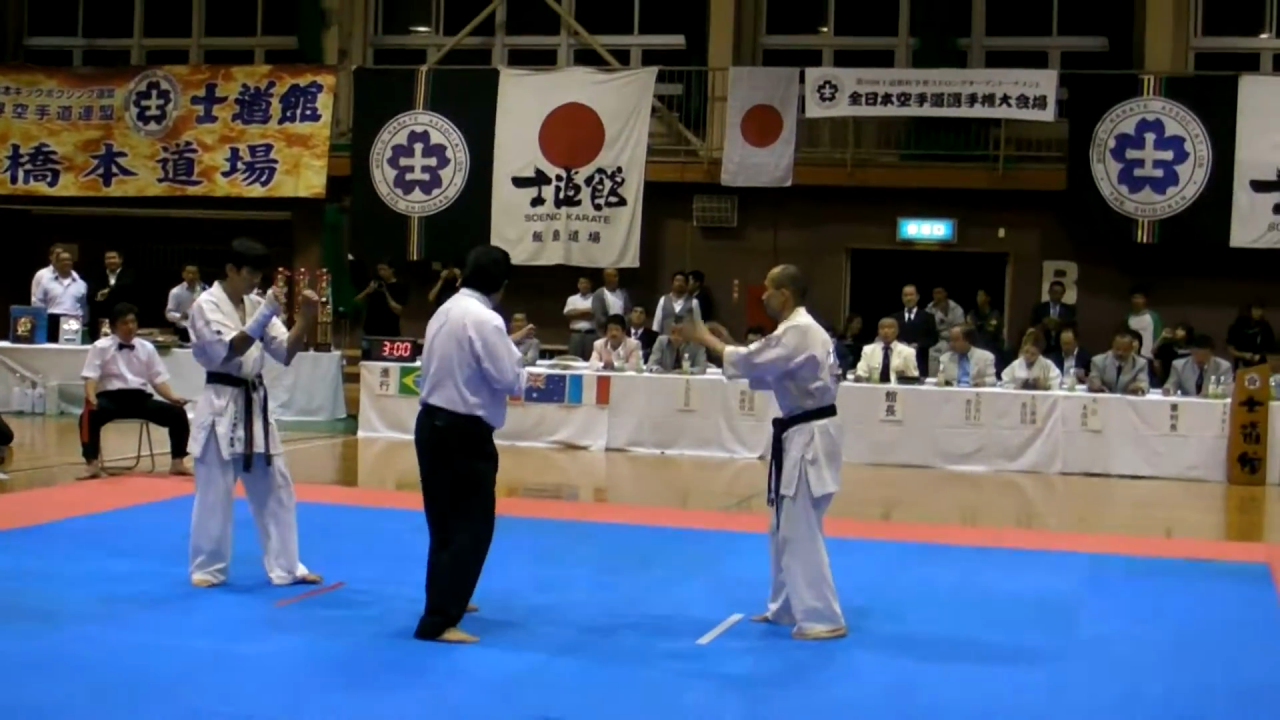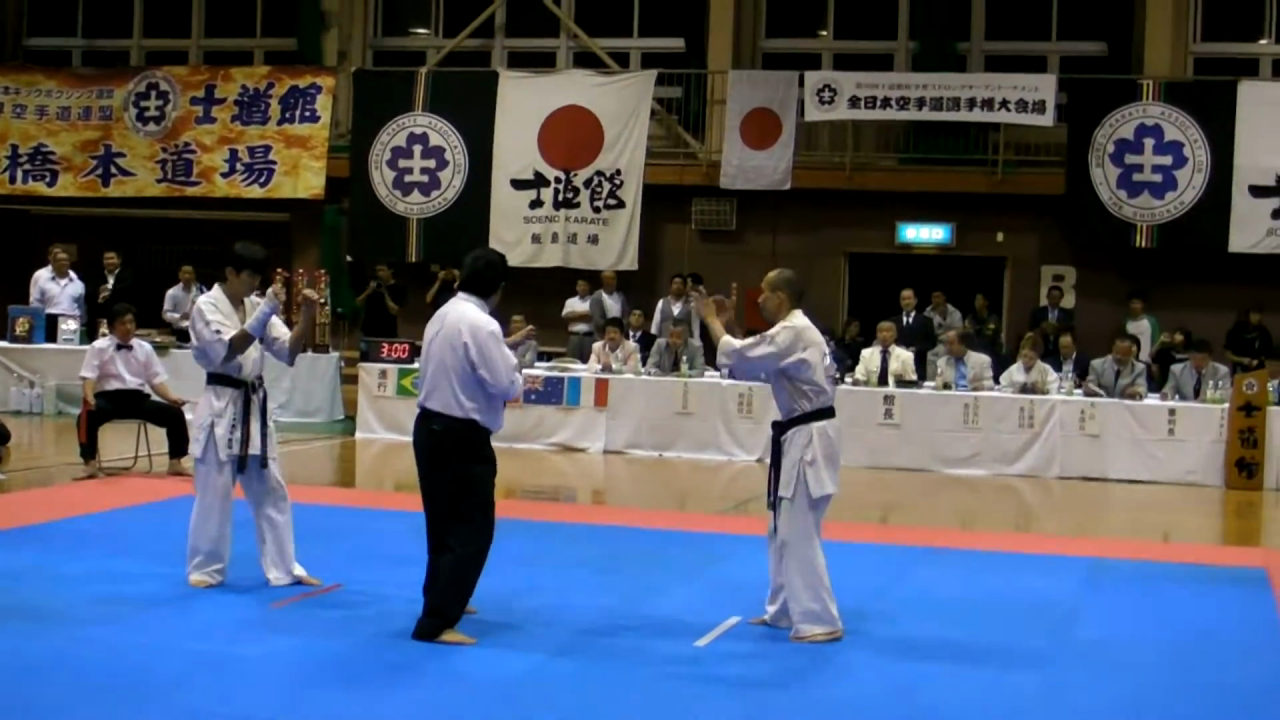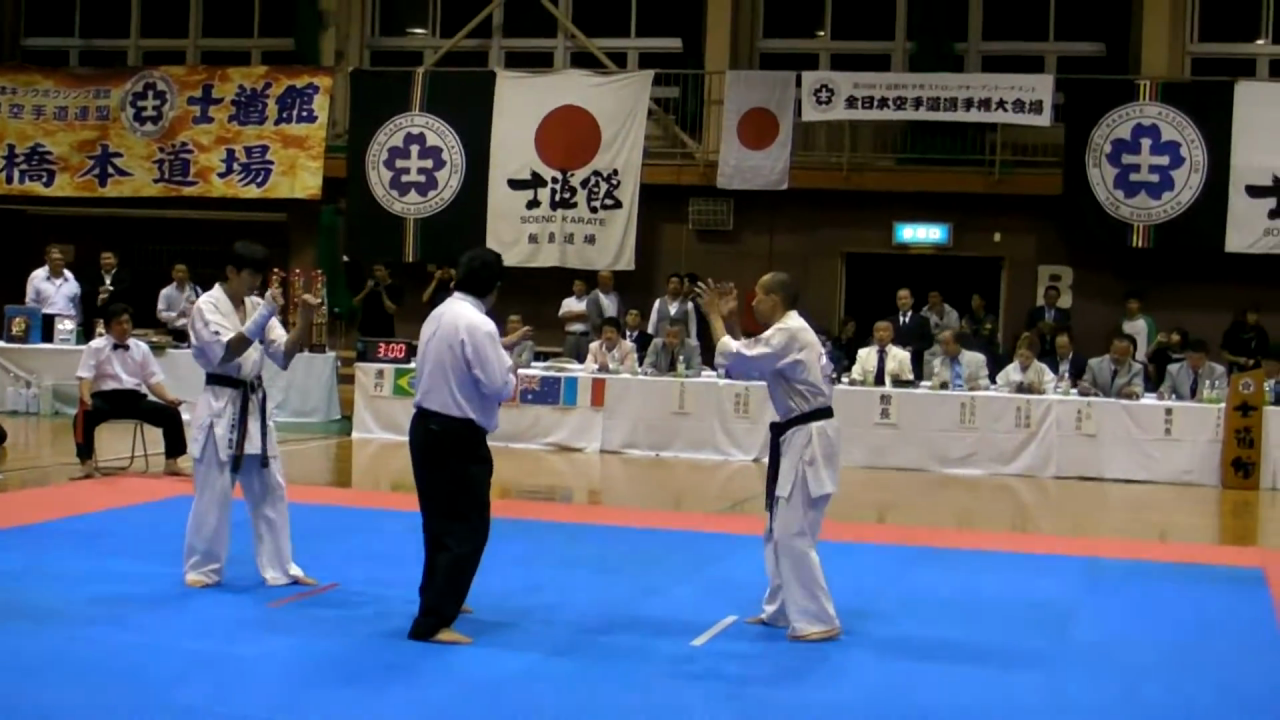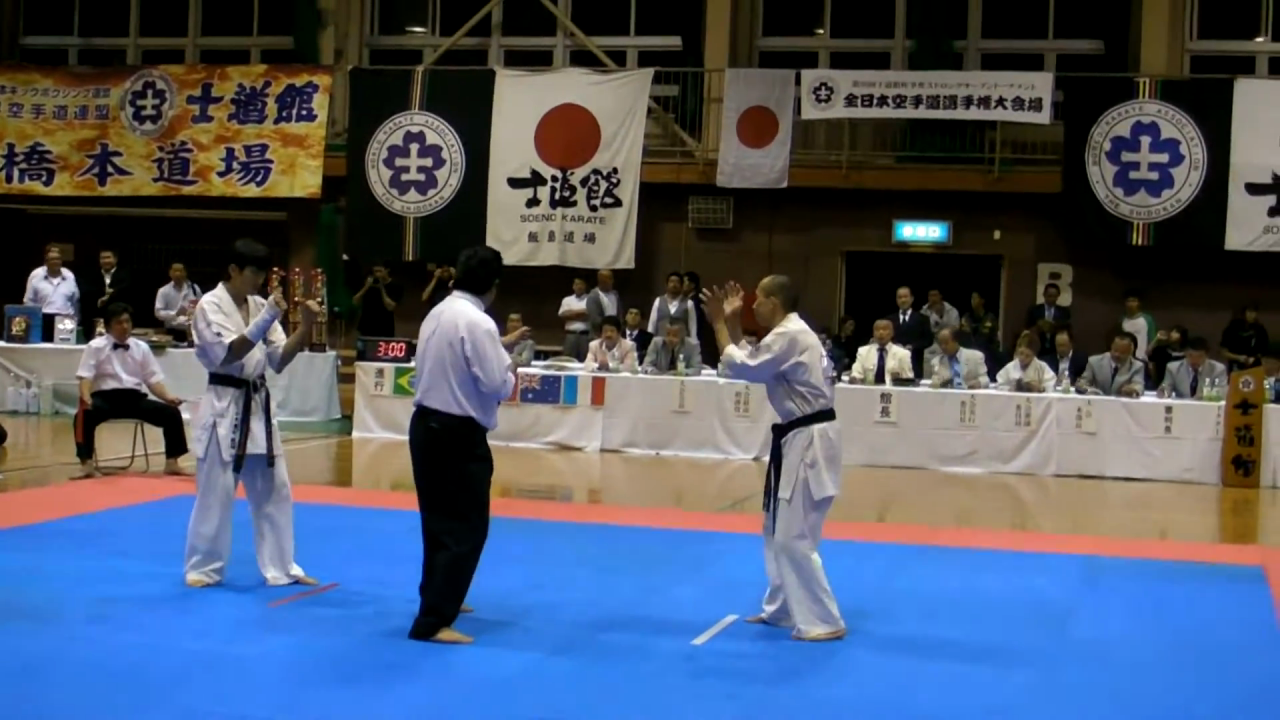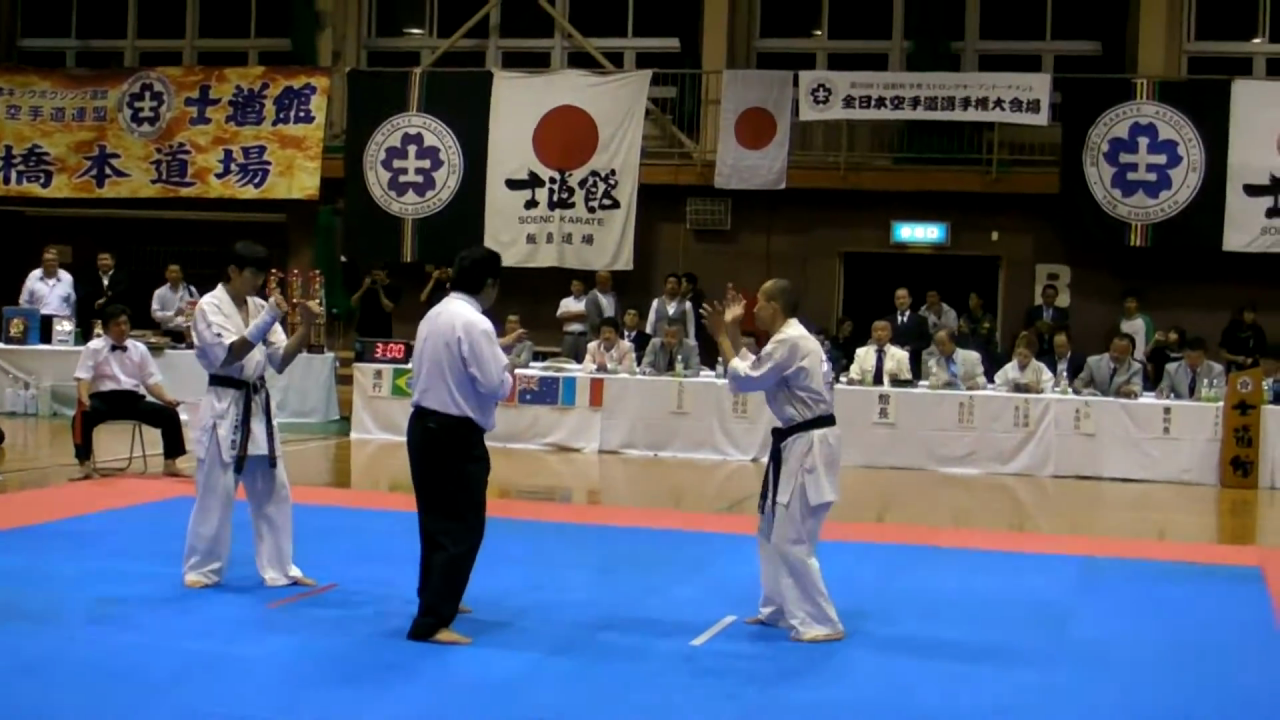
dt=0.1s
person 1, frame 1
left shoulder: (446, 311)
right shoulder: (486, 320)
right elbow: (510, 380)
left wrist: (508, 343)
right wrist: (519, 366)
left hip: (434, 424)
right hip: (463, 432)
left knee: (448, 521)
right knee: (470, 526)
left ankle: (447, 596)
right ankle: (437, 621)
person 1, frame 2
left shoulder: (444, 315)
right shoulder: (481, 325)
right elbow: (505, 386)
left wrist: (503, 348)
right wrist: (516, 372)
left hip: (432, 427)
right hip: (460, 436)
left knee: (447, 524)
right knee: (470, 530)
left ankle: (443, 599)
right ankle: (435, 623)
person 1, frame 3
left shoulder: (439, 315)
right shoulder: (478, 325)
right elbow: (498, 387)
left wrist: (499, 348)
right wrist: (512, 374)
left hip: (427, 427)
right hip: (457, 437)
left knee: (443, 522)
right knee: (465, 529)
left ankle: (440, 599)
right ankle: (431, 622)
person 1, frame 4
left shoulder: (438, 313)
right shoulder: (477, 322)
right elbow: (497, 385)
left wrist: (500, 346)
right wrist: (511, 372)
left hip: (427, 426)
right hip: (456, 434)
left knee: (442, 522)
right knee: (464, 527)
left ankle: (439, 598)
right ankle: (431, 621)
person 1, frame 5
left shoulder: (436, 314)
right shoulder: (474, 323)
right elbow: (494, 385)
left wrist: (499, 348)
right wrist: (508, 372)
left hip: (426, 426)
right hip: (454, 435)
left knee: (439, 521)
right knee: (459, 528)
left ankle: (437, 598)
right ankle: (430, 621)
person 2, frame 1
left shoulder: (799, 330)
right shoulder: (797, 328)
left elbow: (751, 363)
right elbow: (764, 371)
left wrist: (710, 340)
right wrist: (723, 342)
left hip: (810, 438)
right hip: (802, 436)
left knee: (801, 532)
right knee: (786, 529)
left ankle: (823, 619)
right ankle: (787, 608)
person 2, frame 2
left shoulder: (793, 331)
right shoulder: (795, 330)
left elbow: (740, 357)
right elbow: (756, 359)
left wrist: (712, 321)
right wrist: (725, 326)
left hip: (809, 439)
right hip: (801, 437)
left knee: (798, 535)
right knee: (784, 532)
left ankle: (821, 622)
right ankle: (785, 611)
person 2, frame 3
left shoulder: (789, 333)
right shoulder: (789, 331)
left elbow: (735, 360)
right elbow: (748, 359)
left wrist: (714, 318)
right wrist: (727, 321)
left hip: (808, 441)
right hip: (798, 439)
left knee: (794, 535)
right knee: (779, 532)
left ankle: (818, 620)
right ankle: (781, 609)
person 2, frame 4
left shoulder: (789, 336)
right shoulder: (791, 334)
left elbow: (739, 367)
right elbow: (752, 363)
left wrist: (719, 324)
right wrist: (731, 323)
left hip: (810, 442)
right hip: (800, 440)
left knee: (794, 537)
right knee: (777, 531)
left ankle: (823, 622)
right ankle: (781, 609)
person 2, frame 5
left shoulder: (789, 341)
right shoulder: (791, 338)
left elbow: (742, 379)
right elbow: (754, 370)
left wrist: (721, 337)
right wrist: (732, 332)
left hip: (809, 447)
right hip: (799, 444)
left knee: (791, 540)
right knee: (772, 532)
left ankle: (822, 623)
right ankle: (779, 609)
person 3, frame 1
left shoulder: (257, 303)
right shoulder: (207, 304)
left elbow: (286, 352)
right elbow: (230, 349)
left wrist: (306, 318)
right wrist: (266, 313)
left hip: (255, 402)
right hip: (222, 405)
left knee: (276, 488)
right knee: (215, 492)
left ankle: (287, 566)
right ankle: (208, 567)
person 3, frame 2
left shoulder: (256, 305)
right shoulder: (206, 306)
left elbow: (288, 353)
right elbow: (229, 349)
left wrist: (306, 317)
right wrist: (266, 311)
left hip: (255, 404)
right hip: (221, 406)
left knee: (271, 492)
right knee: (214, 493)
left ankle: (284, 568)
right ankle: (205, 568)
person 3, frame 3
left shoulder: (257, 305)
right shoulder: (207, 305)
left elbow: (283, 356)
right elbow: (227, 351)
left wrist: (303, 322)
right wrist: (265, 314)
left hip: (254, 404)
right hip: (221, 406)
left knee: (270, 492)
right knee: (213, 493)
left ankle: (280, 567)
right ankle: (202, 568)
person 3, frame 4
left shoulder: (260, 306)
right shoulder: (210, 305)
left elbow: (279, 360)
right elbow: (229, 352)
left wrist: (305, 326)
right wrist: (268, 318)
left hip: (258, 404)
right hip: (224, 406)
left knee: (274, 491)
right knee: (215, 493)
left ankle: (281, 567)
right ankle: (202, 568)
person 3, frame 5
left shoulder: (259, 307)
right shoulder: (210, 306)
left elbow: (281, 360)
right elbow: (230, 354)
left wrist: (305, 327)
right wrist: (268, 319)
left hip: (257, 406)
right hip: (224, 407)
left knee: (273, 492)
right knee: (215, 494)
left ankle: (280, 568)
right ankle: (201, 568)
